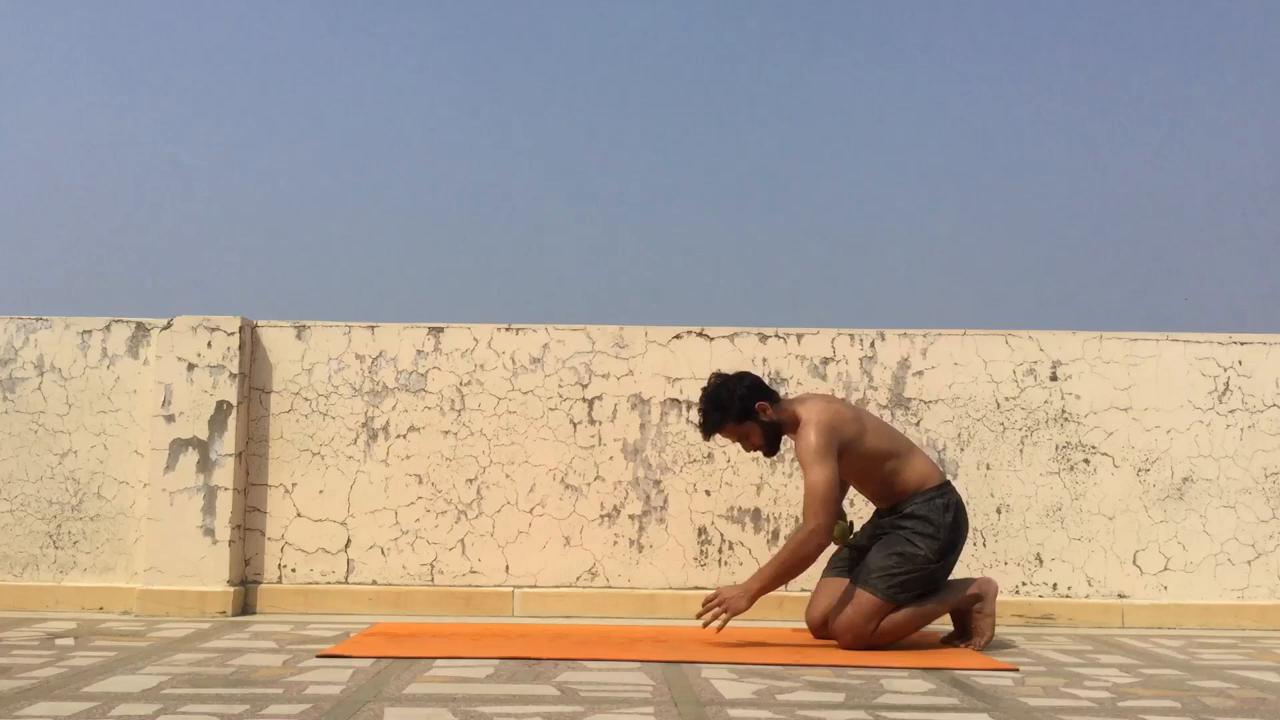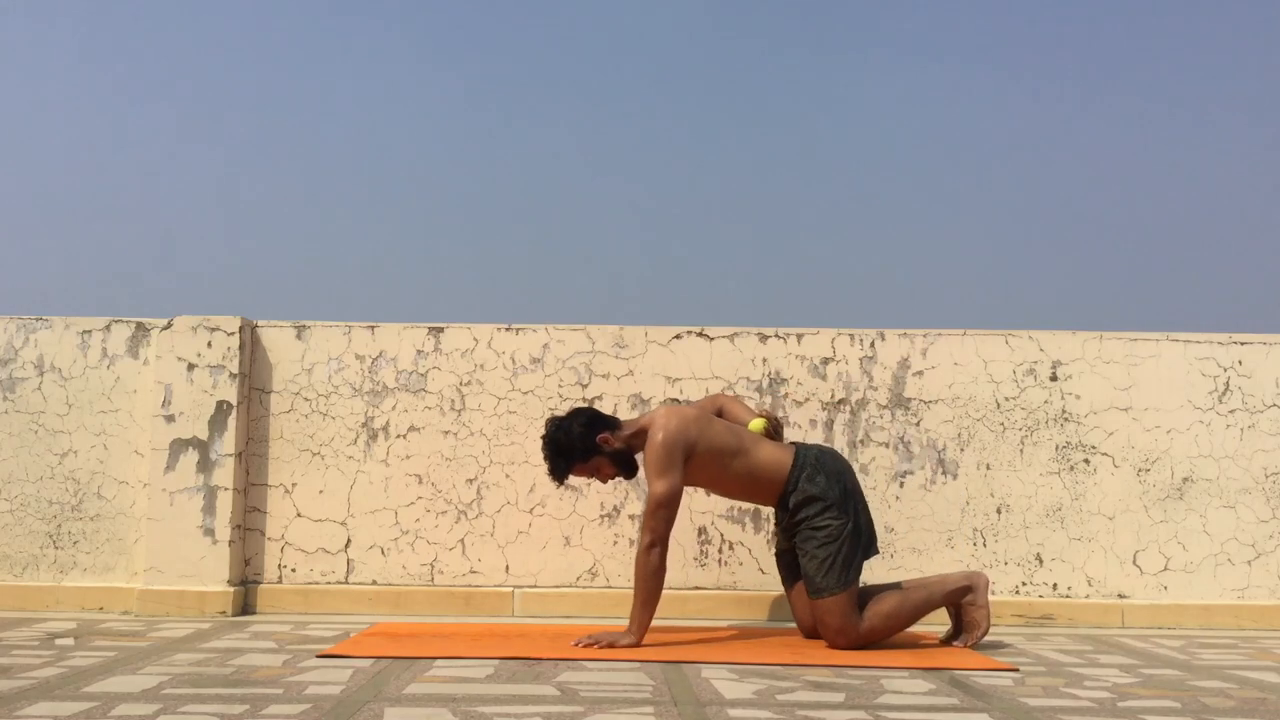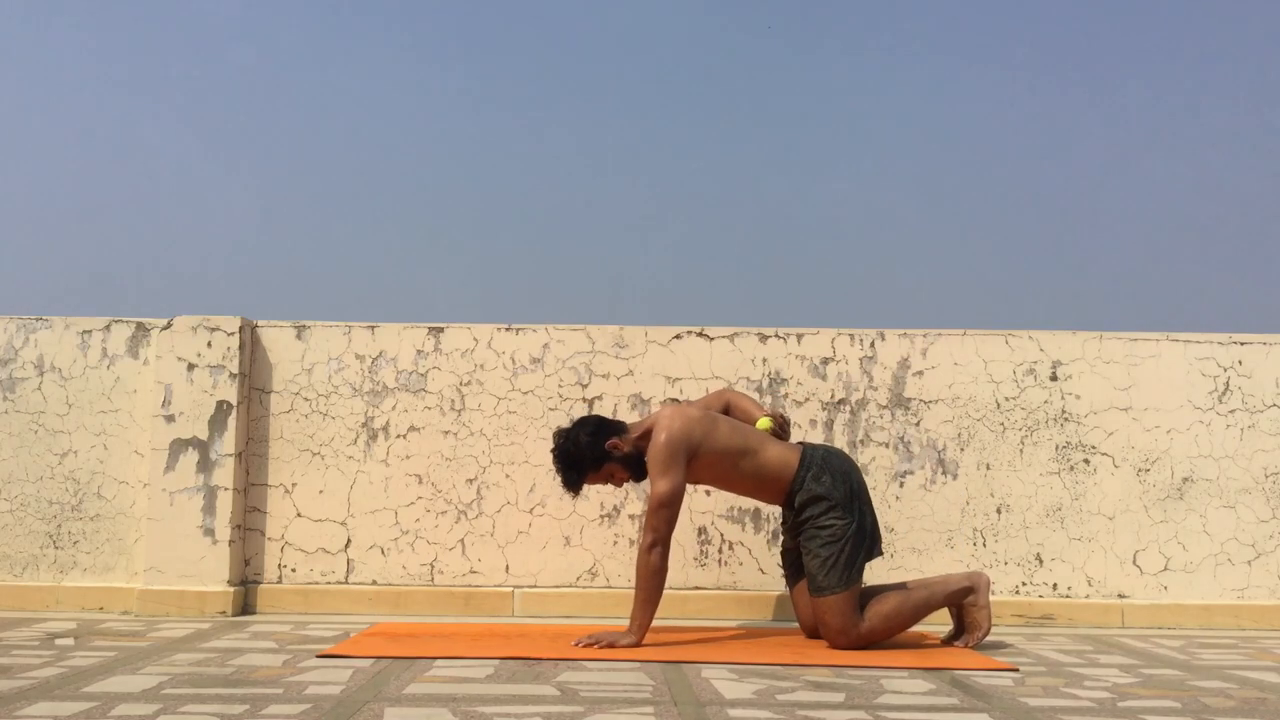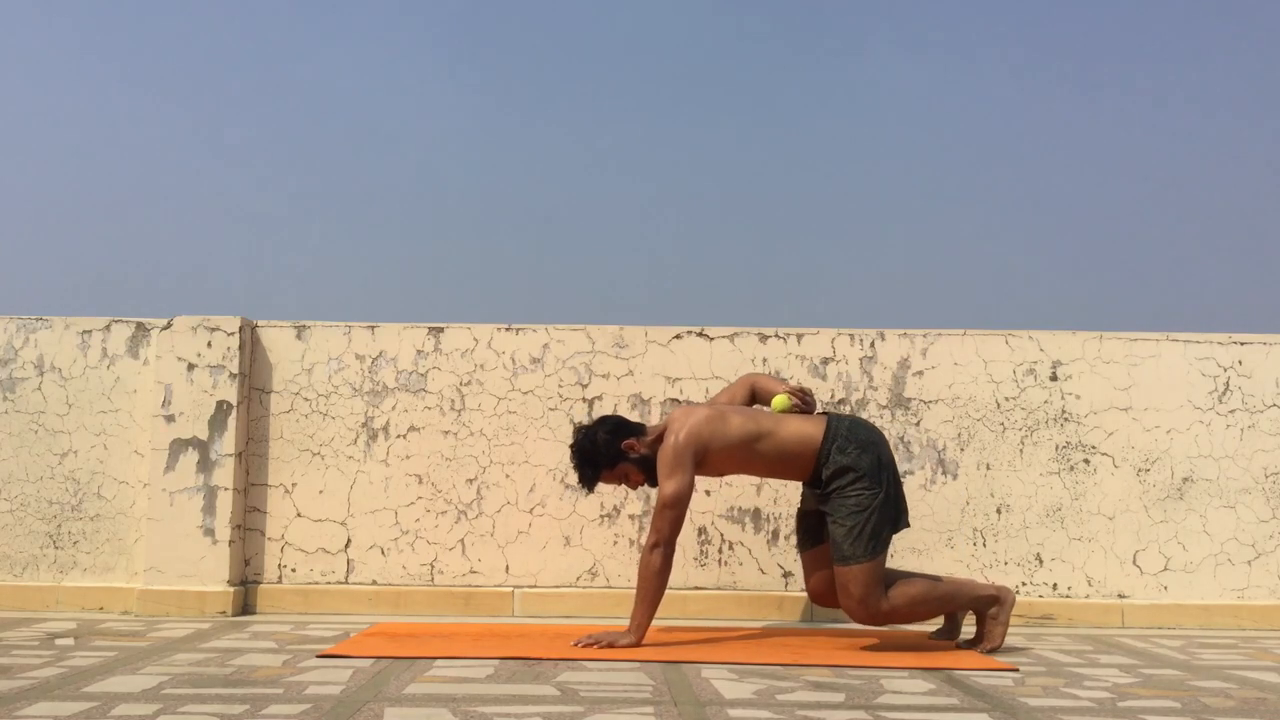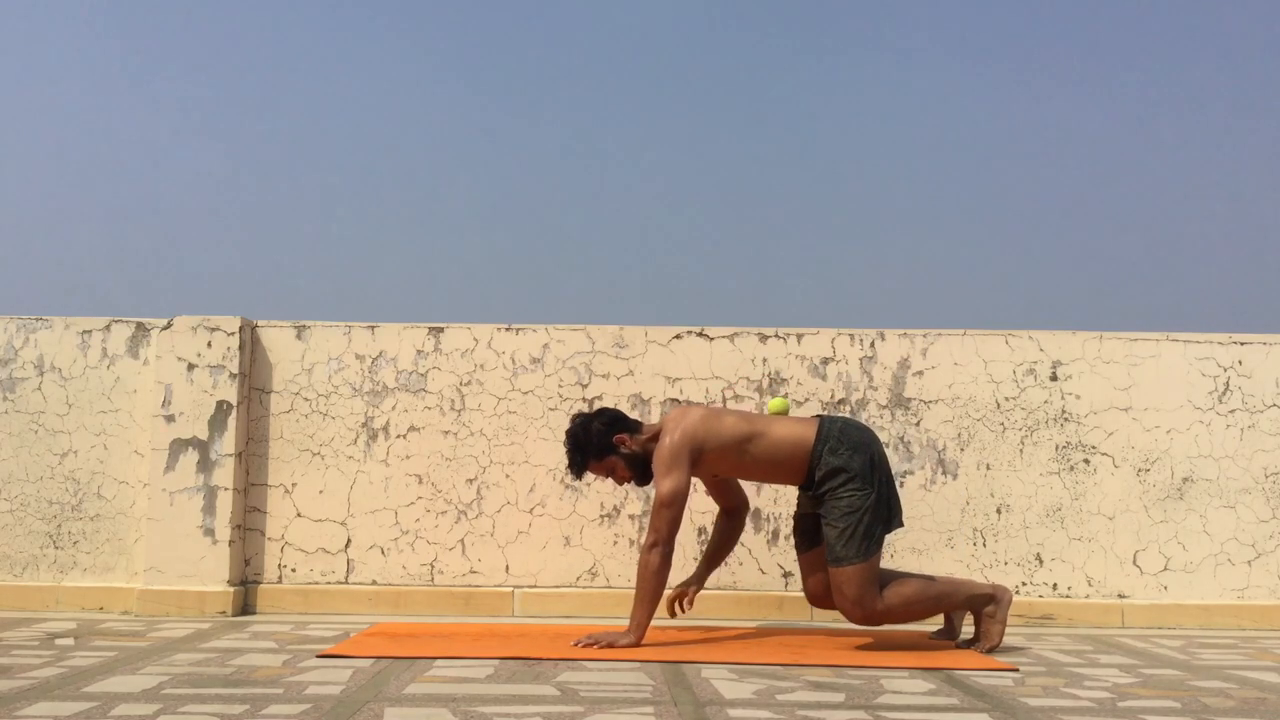
dt=1s
person 1, frame 1
left shoulder: (814, 431)
right shoulder: (802, 409)
left elbow: (815, 534)
left wrist: (748, 592)
left hip: (929, 515)
right hip: (893, 513)
left knee: (850, 631)
right knee: (820, 622)
left ankle: (968, 594)
right ankle: (950, 591)
person 1, frame 2
left shoulder: (662, 437)
right shoulder: (664, 426)
left elbow: (653, 543)
right elbow: (719, 401)
left wrist: (633, 633)
right wrist: (757, 424)
left hip: (818, 486)
right hip: (798, 495)
left knee: (845, 634)
right knee: (814, 624)
left ankle: (962, 587)
right ankle: (946, 591)
person 1, frame 3
left shoulder: (664, 440)
right shoulder: (669, 424)
left elbow: (654, 543)
right elbow: (725, 397)
left wrist: (635, 632)
right wrist: (764, 420)
left hip: (825, 487)
right hip: (806, 495)
left knee: (846, 634)
right knee: (815, 624)
left ankle: (964, 587)
right ankle: (945, 590)
person 1, frame 4
left shoulder: (676, 443)
right shoulder: (692, 424)
left elbow: (659, 545)
right elbow: (749, 382)
left wrist: (633, 633)
right wrist: (787, 393)
left hip: (852, 455)
right hip: (830, 464)
left knee: (867, 607)
right knee: (825, 591)
left ankle: (989, 596)
right ankle: (953, 593)
person 1, frame 5
left shoulder: (672, 443)
right shoulder: (686, 442)
left elbow: (657, 544)
right elbow: (736, 508)
left wrist: (634, 631)
right wrist: (698, 577)
left hip: (845, 457)
right hip: (825, 466)
left knee: (862, 607)
right knee: (822, 592)
left ankle: (984, 596)
right ankle: (950, 594)
